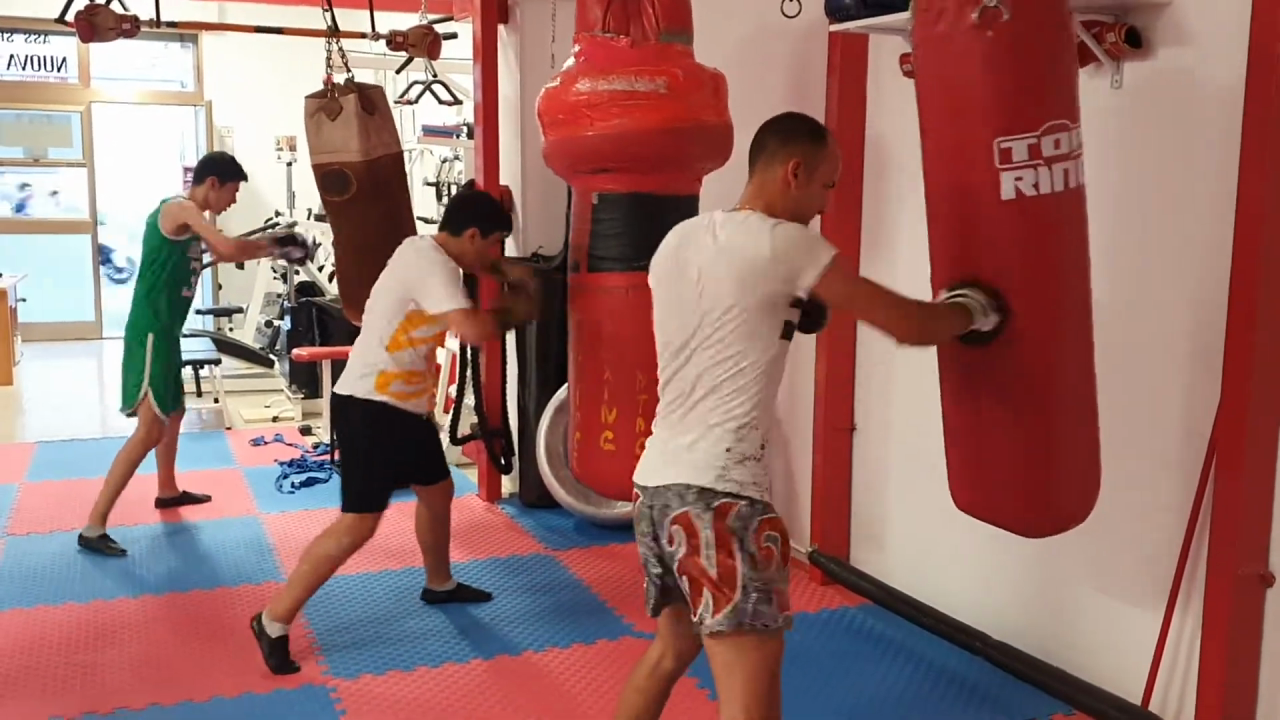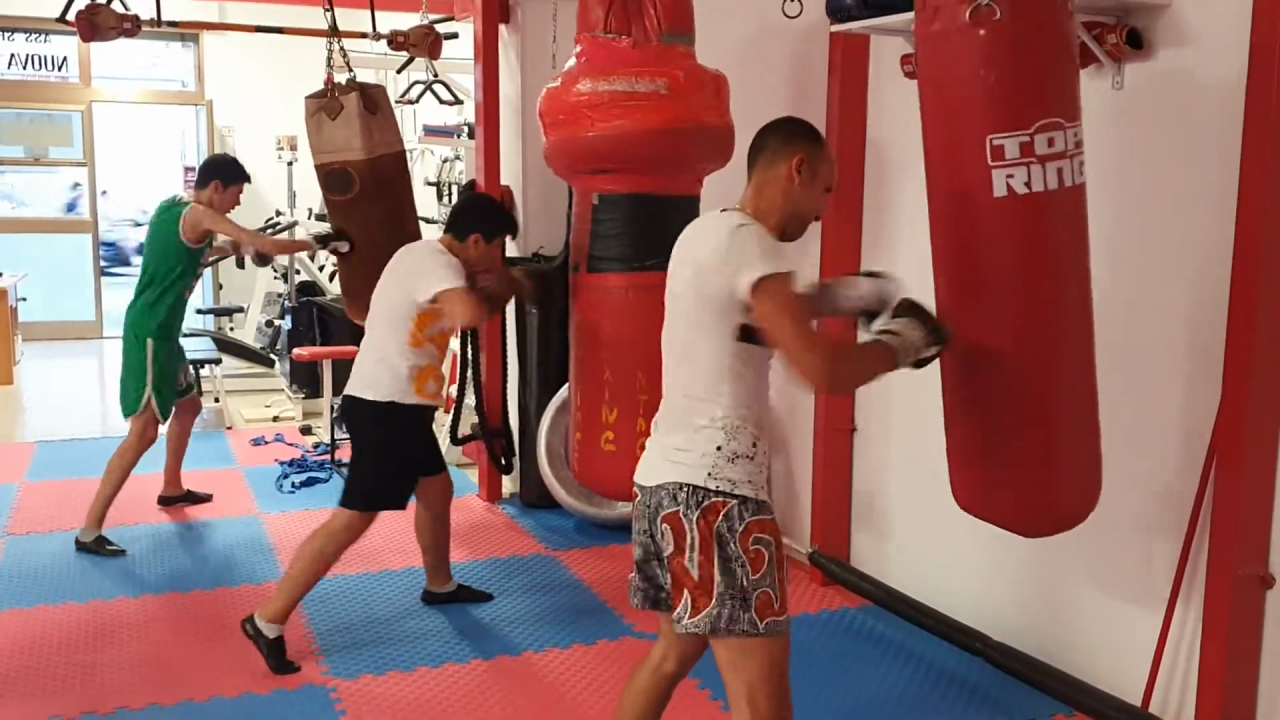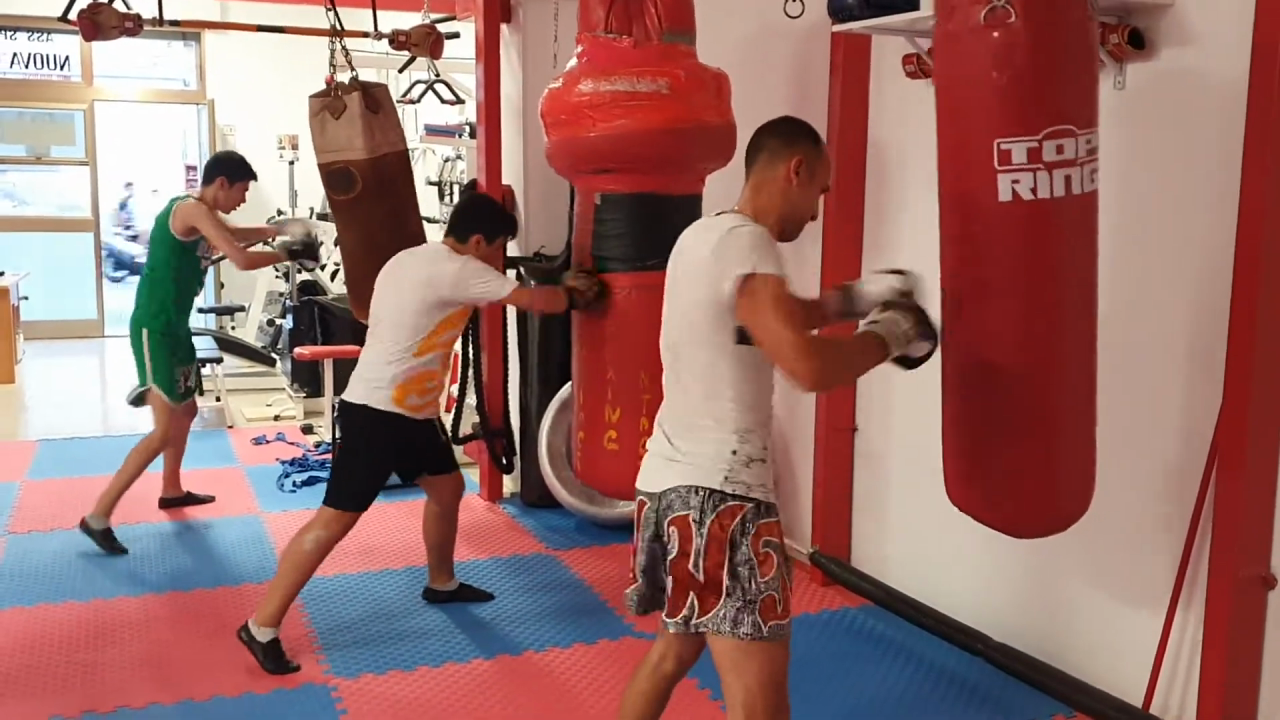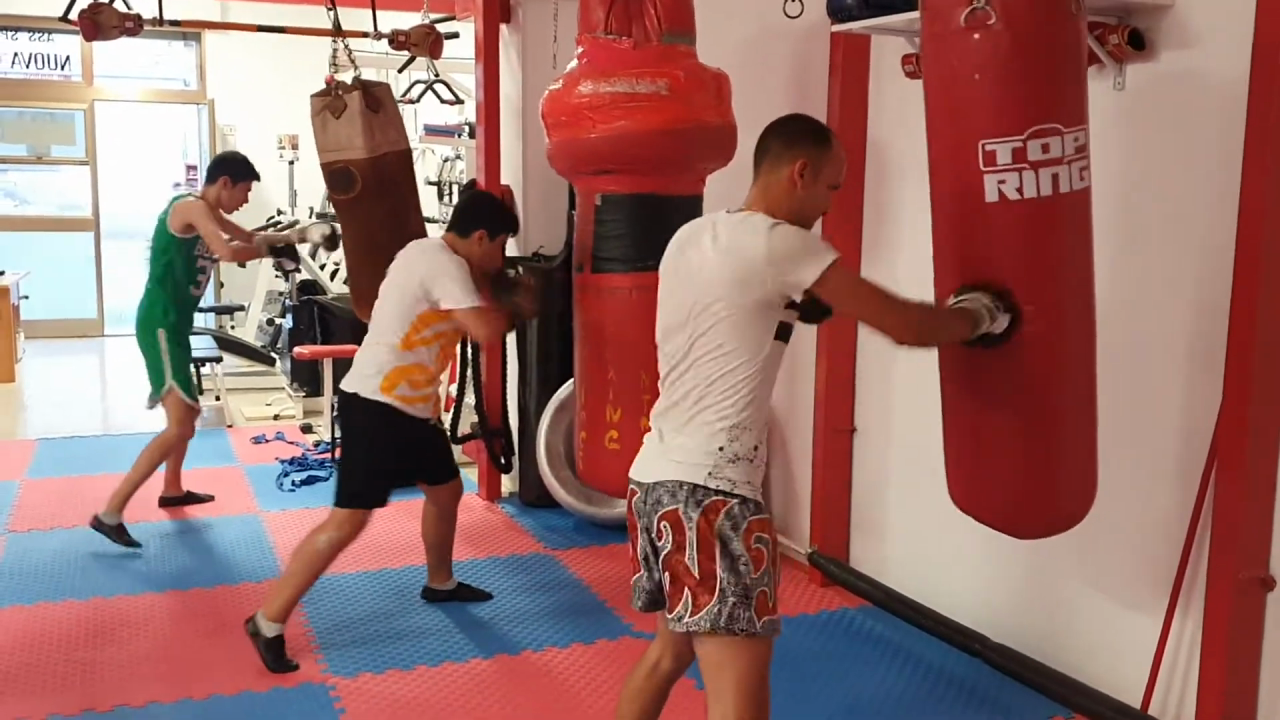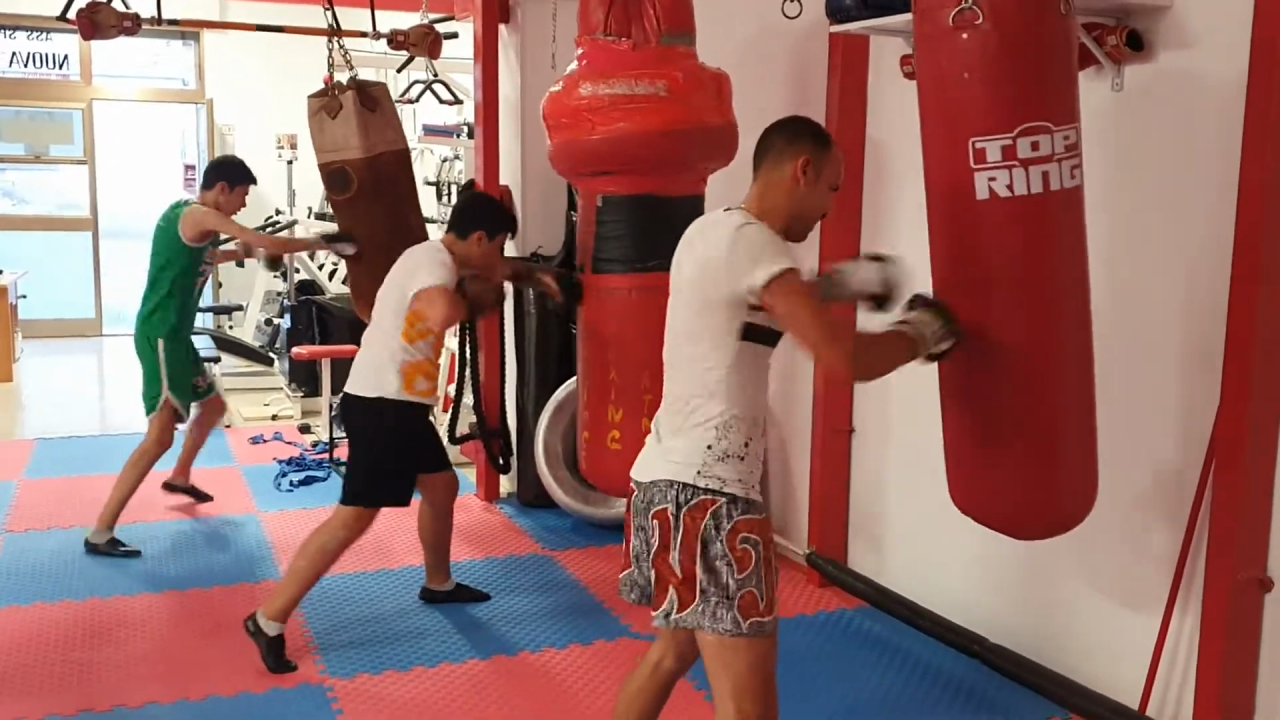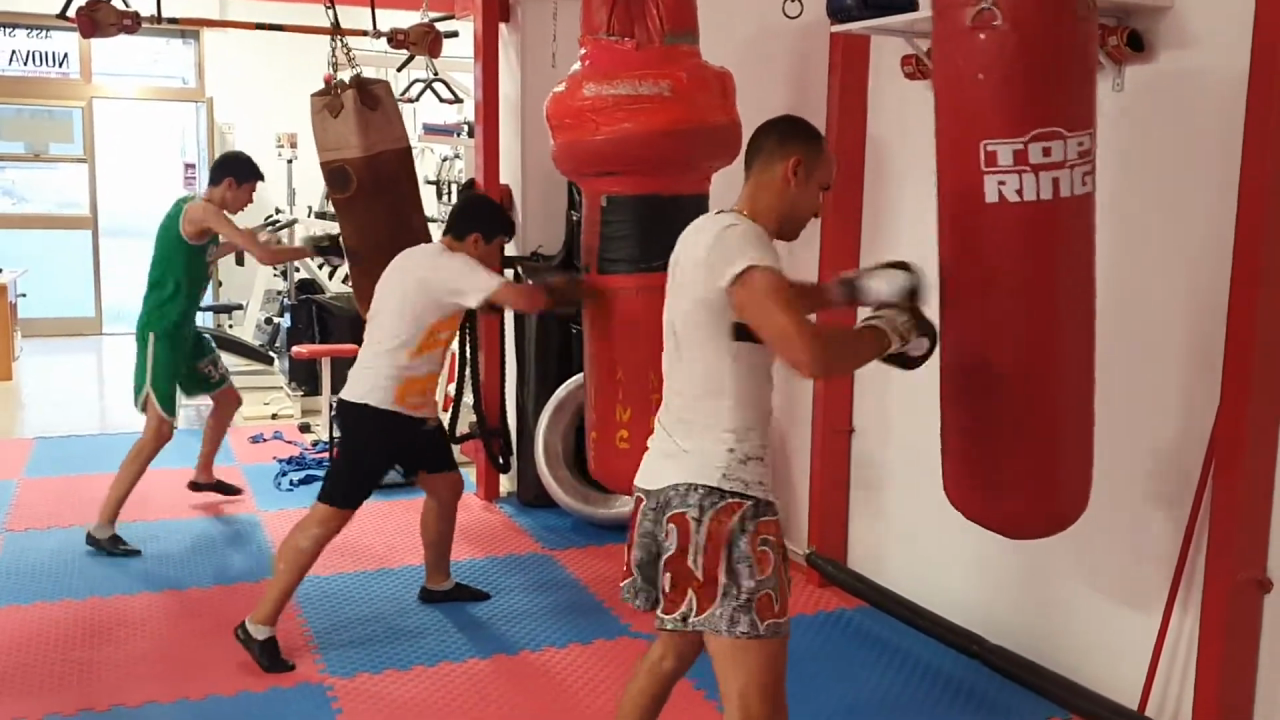
dt=0.1s
person 1, frame 1
left shoulder: (678, 241)
right shoulder: (780, 243)
right elbow: (906, 323)
left wrist: (800, 302)
right wrist: (970, 310)
left hip: (663, 479)
right hip: (719, 491)
left knee: (672, 648)
person 1, frame 2
left shoulder: (703, 234)
right shoulder: (749, 243)
right elbow: (824, 369)
left wrist: (841, 294)
right wrist: (903, 338)
left hip: (665, 477)
right hip: (712, 489)
left knee: (677, 648)
person 1, frame 3
left shoulder: (701, 237)
right shoulder: (745, 244)
right elbow: (812, 367)
left wrist: (847, 301)
right wrist: (895, 333)
left hip: (667, 480)
right hip: (718, 494)
left knee: (675, 649)
person 1, frame 4
left shoulder: (689, 237)
right shoulder: (779, 242)
right elbow: (902, 325)
left wrist: (826, 291)
right wrist: (977, 311)
left hip: (662, 474)
right hip: (711, 488)
left knee: (672, 647)
person 1, frame 5
left shoulder: (708, 232)
right shoulder: (752, 244)
right elbow: (845, 359)
right wrist: (924, 331)
left hip: (664, 475)
right hip: (706, 488)
left knee: (674, 648)
person 1, frame 6
left shoulder: (704, 235)
right shoulder: (740, 240)
right elbow: (812, 353)
left wrist: (847, 288)
right wrist: (890, 327)
left hip: (664, 480)
right hip: (719, 494)
left knee: (672, 652)
person 2, frame 1
left shoulder: (424, 249)
right shoulder: (434, 265)
right elbow: (474, 331)
left wrist: (512, 273)
right wrist: (514, 312)
left hip: (406, 406)
right hip: (369, 406)
left knee: (439, 491)
right knee: (357, 525)
left ankle: (440, 583)
right ankle: (274, 622)
person 2, frame 2
left shoulder: (418, 253)
right shoulder: (438, 262)
right elbow: (466, 314)
left wrist: (499, 281)
right wrist: (495, 291)
left hip: (400, 405)
right hip: (382, 406)
left knee: (436, 491)
right knee: (353, 519)
left ankle: (440, 584)
right ankle: (267, 622)
person 2, frame 3
left shoulder: (410, 259)
right shoulder: (458, 271)
right elbow: (534, 300)
right wrist: (579, 293)
left hip: (411, 409)
right hip: (375, 413)
left knee: (449, 487)
right knee: (335, 520)
left ankle: (442, 582)
right ankle: (262, 627)
person 2, frame 4
left shoulder: (427, 251)
right shoulder: (443, 264)
right elbow: (486, 330)
left wrist: (499, 279)
right wrist: (516, 307)
left hip: (412, 406)
right hip: (375, 406)
left knee: (446, 491)
right knee: (347, 519)
left ankle: (440, 582)
right ankle: (267, 623)
person 2, frame 5
left shoulder: (437, 256)
right shoulder: (434, 261)
left elbow: (493, 273)
right elbow: (439, 315)
left wrist: (531, 274)
right wrist: (474, 297)
left hip: (403, 401)
right hip: (381, 403)
left knee: (441, 487)
right knee: (353, 518)
left ankle: (439, 582)
right ankle: (269, 620)
person 2, frame 6
left shoulder: (424, 258)
right shoulder: (452, 268)
right elbow: (521, 299)
right wrist: (560, 289)
left hip: (411, 408)
right hip: (376, 409)
left knee: (447, 488)
right knee: (329, 517)
left ankle: (438, 583)
right ankle: (259, 625)
person 3, frame 1
left shoulder: (192, 214)
right shoulder: (182, 209)
left elbow: (223, 247)
right elbow: (228, 249)
left wrist: (275, 242)
right wrist: (275, 245)
left hip: (165, 329)
right hip: (150, 330)
left knee: (173, 413)
right knee: (150, 429)
left ankle: (168, 490)
right ankle: (93, 526)
person 3, frame 2
left shoulder: (176, 206)
right shoulder: (200, 214)
right elbow: (256, 243)
left wrist: (223, 247)
right wrist: (319, 242)
left hip: (162, 330)
right hip: (150, 332)
left knee: (189, 405)
right knee: (142, 431)
left ankle: (172, 488)
right ankle: (90, 531)
person 3, frame 3
left shoulder: (200, 212)
right shoulder: (192, 210)
left elbow: (240, 237)
right elbow: (241, 260)
left wrist: (282, 229)
right wrist: (288, 252)
left hip: (174, 327)
right hip: (155, 329)
left knee: (184, 410)
right knee: (164, 429)
left ankle: (172, 489)
right ankle: (98, 516)
person 3, frame 4
left shoulder: (199, 211)
right shoulder: (190, 208)
left elbow: (245, 240)
right elbow: (229, 251)
left wrist: (286, 236)
right wrist: (282, 244)
left hip: (176, 326)
right hip: (162, 326)
left knee: (186, 413)
right knee: (180, 424)
left ankle: (172, 490)
right ankle: (110, 513)
person 3, frame 5
left shoulder: (190, 213)
right shoulder: (202, 216)
left elbow: (206, 258)
right elbow: (268, 244)
left wrist: (243, 250)
right wrist: (322, 242)
left hip: (174, 331)
right hip: (163, 335)
left knee: (213, 407)
right knee: (160, 436)
left ankle: (180, 477)
right ankle: (101, 532)
person 3, frame 6
left shoulder: (207, 211)
right shoulder: (202, 212)
right elbow: (262, 255)
left wrist: (279, 245)
right wrist: (313, 251)
left hip: (183, 328)
right hip: (162, 330)
left knee: (228, 397)
right knee: (159, 430)
left ankle: (204, 474)
right ankle: (102, 528)
